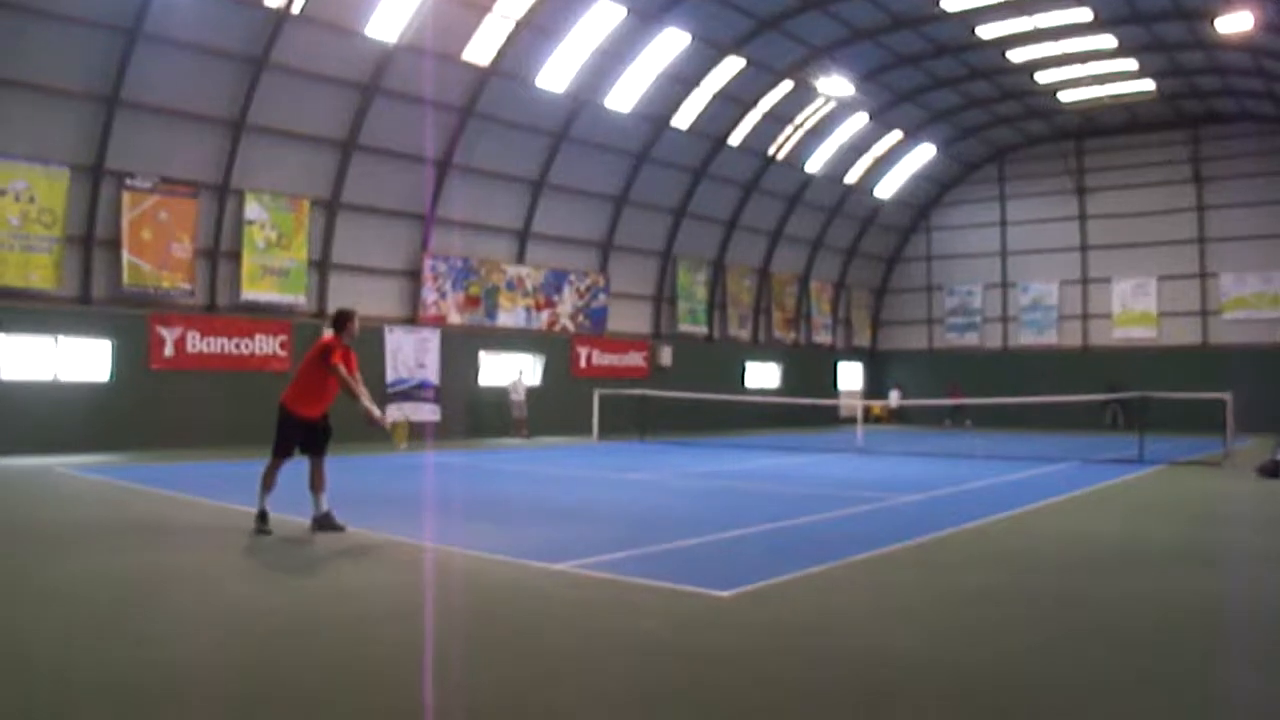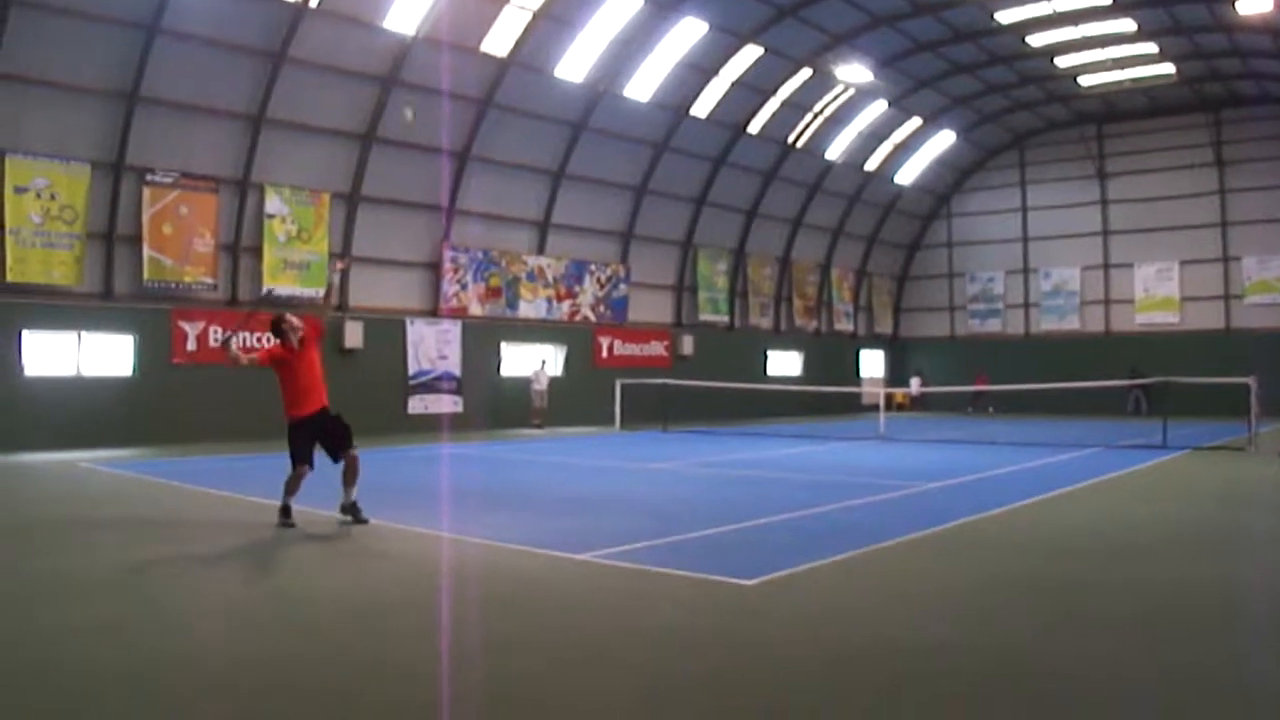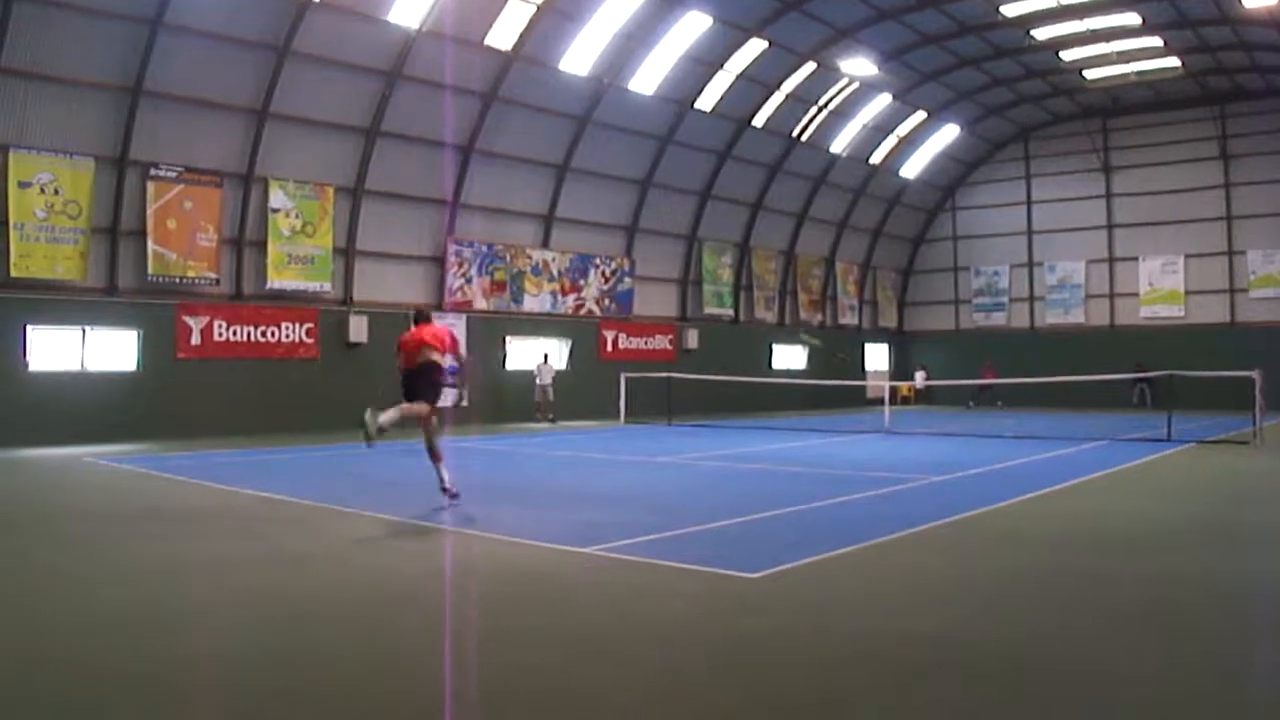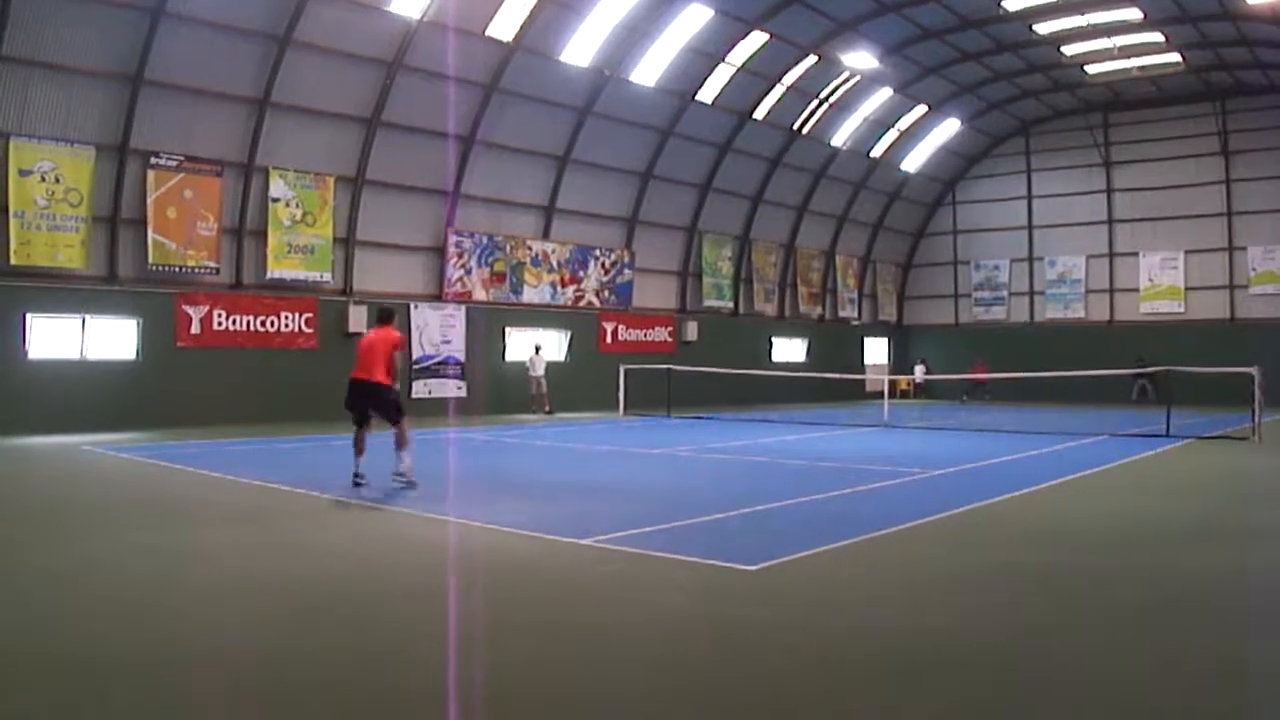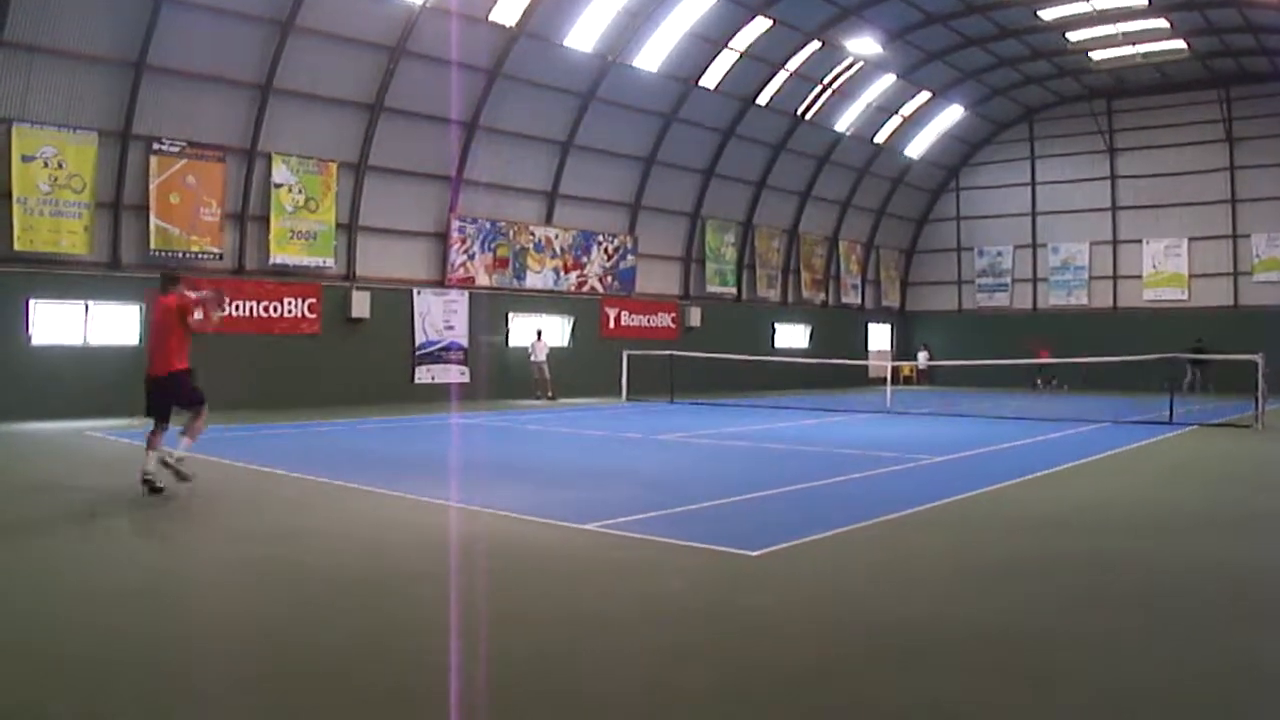
dt=1s
person 1, frame 1
left shoulder: (348, 354)
right shoulder: (329, 347)
left elbow: (358, 385)
right elbow: (345, 382)
left wrist: (376, 411)
right wrist: (369, 408)
left hip: (316, 414)
right hip: (294, 411)
left knee: (318, 461)
right knee: (278, 460)
left ankle: (321, 514)
right ankle: (262, 512)
person 1, frame 2
left shoulder: (310, 340)
right shoulder: (277, 353)
left elbow: (327, 307)
right elbow: (247, 359)
left wrist: (334, 277)
right wrist: (234, 352)
left hip: (323, 413)
right hip: (300, 420)
left knee: (352, 456)
right knee: (301, 470)
left ankle: (349, 503)
right ankle: (285, 507)
person 1, frame 3
left shoulder: (406, 338)
right shoulder: (445, 331)
left elbow: (402, 366)
right elbow: (462, 360)
right wrist: (462, 380)
left hip: (414, 375)
right hip: (431, 370)
left knee: (431, 430)
right knee: (422, 409)
left ankle: (445, 483)
right ankle: (379, 422)
person 1, frame 4
left shoulder: (366, 337)
right shoulder: (396, 337)
right elbow: (395, 365)
right wrist: (394, 384)
left hip: (356, 385)
right hip: (378, 386)
left knee: (362, 428)
right knee: (401, 424)
left ankle: (358, 473)
right ankle: (401, 471)
person 1, frame 5
left shoulder: (157, 303)
right shoulder: (181, 302)
right elbow: (196, 328)
right wrist: (210, 314)
left hip: (155, 374)
right hip: (176, 372)
left knee: (160, 426)
right knee: (200, 412)
left ankle: (150, 473)
right ankle: (175, 456)
